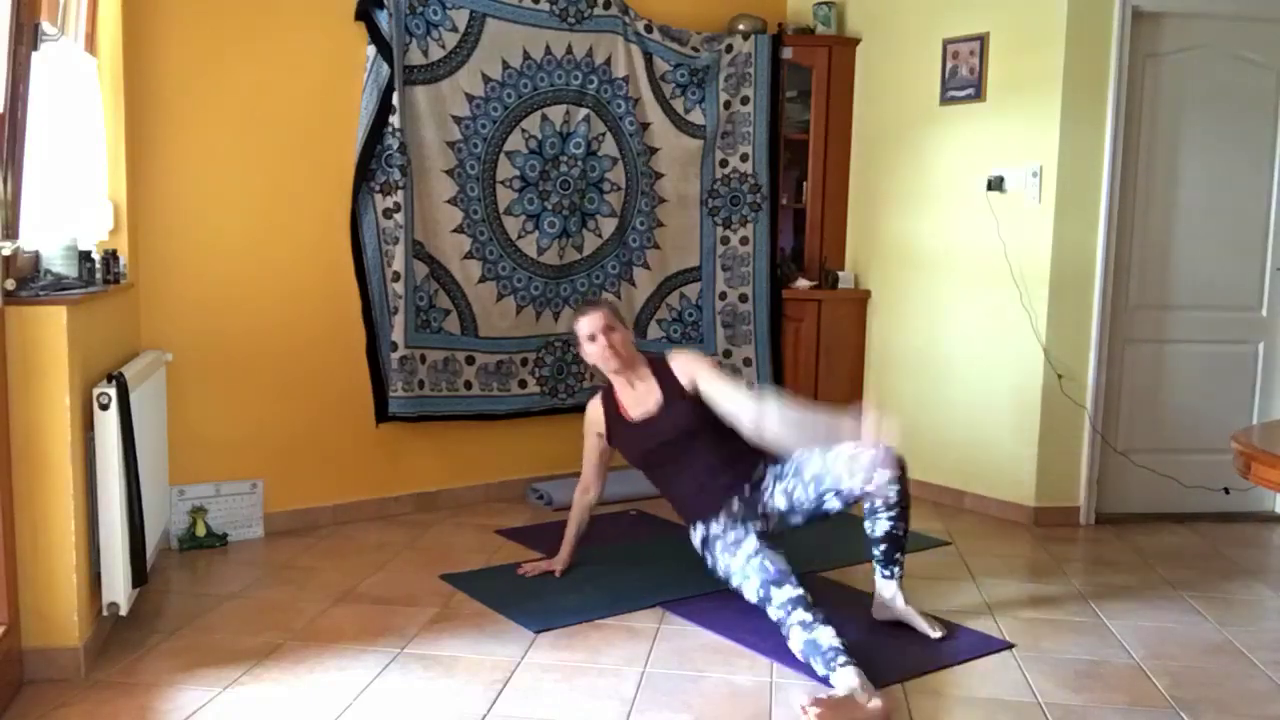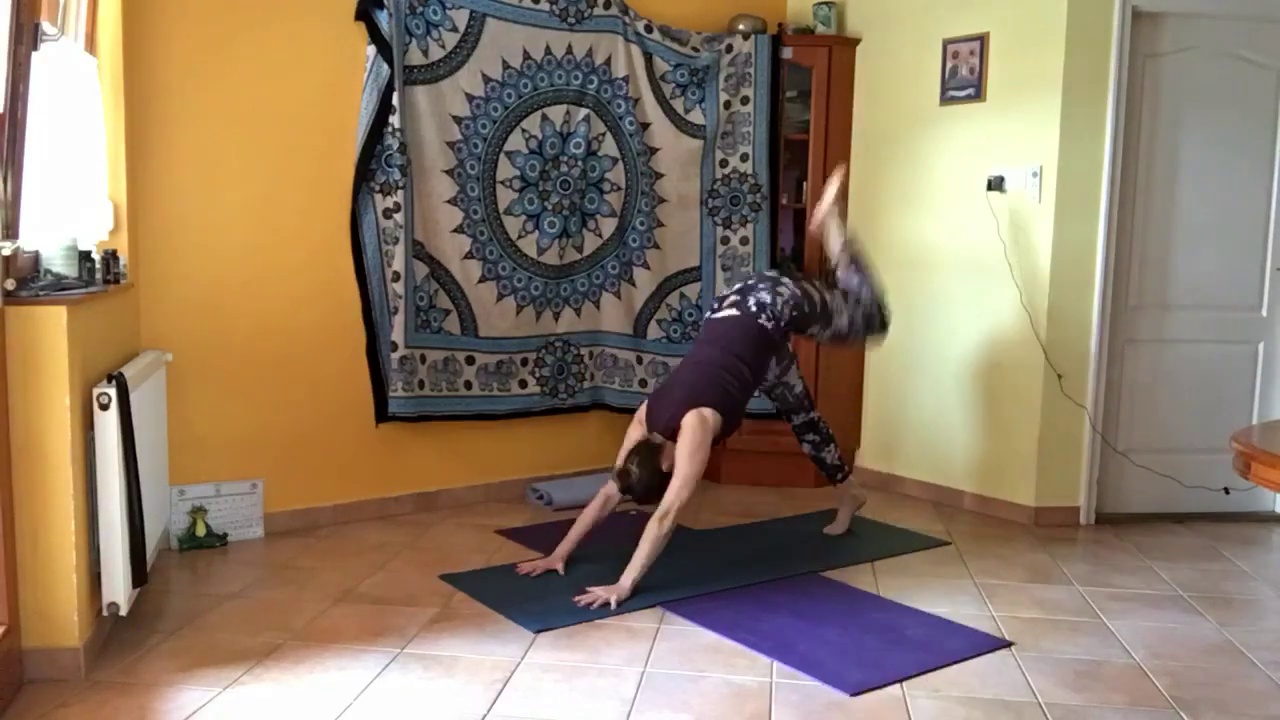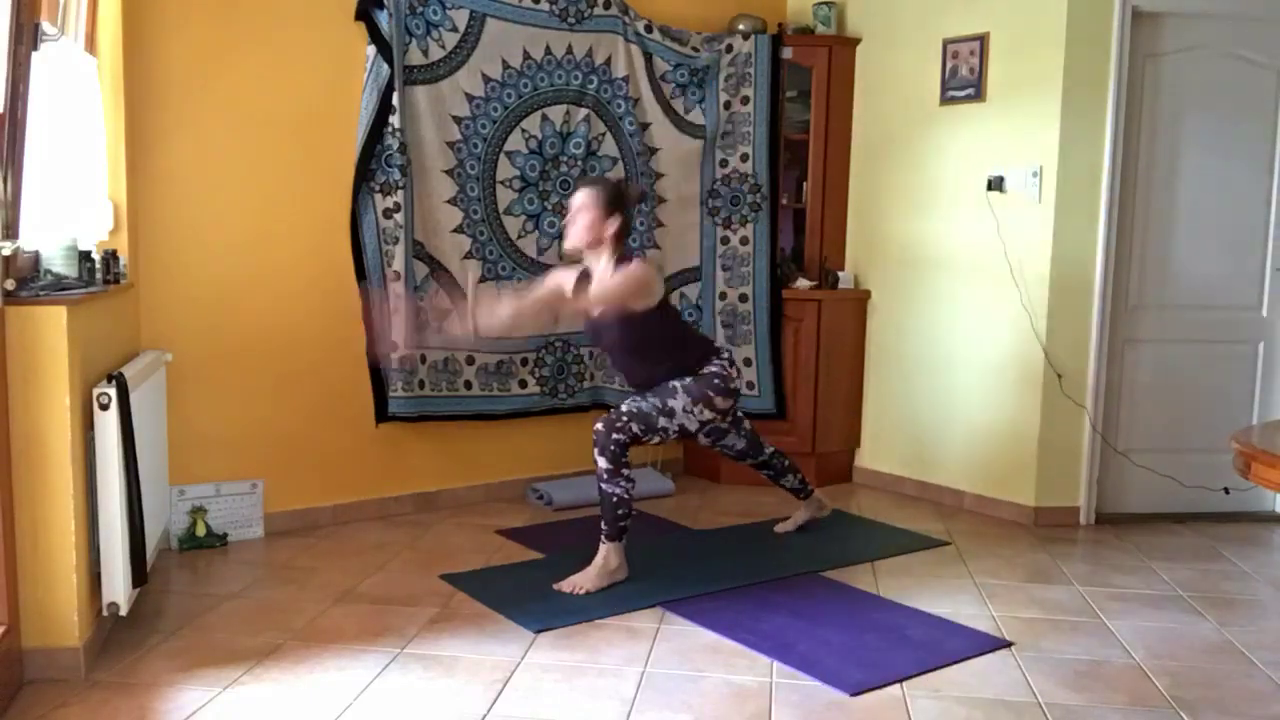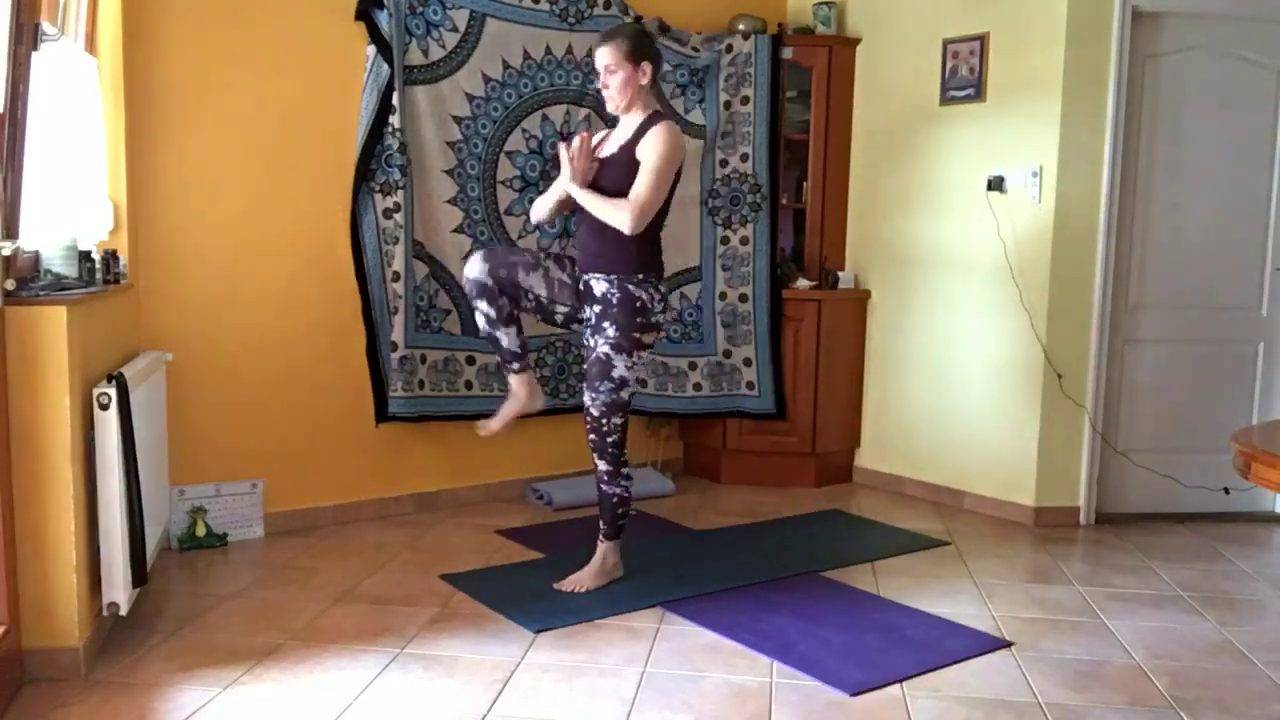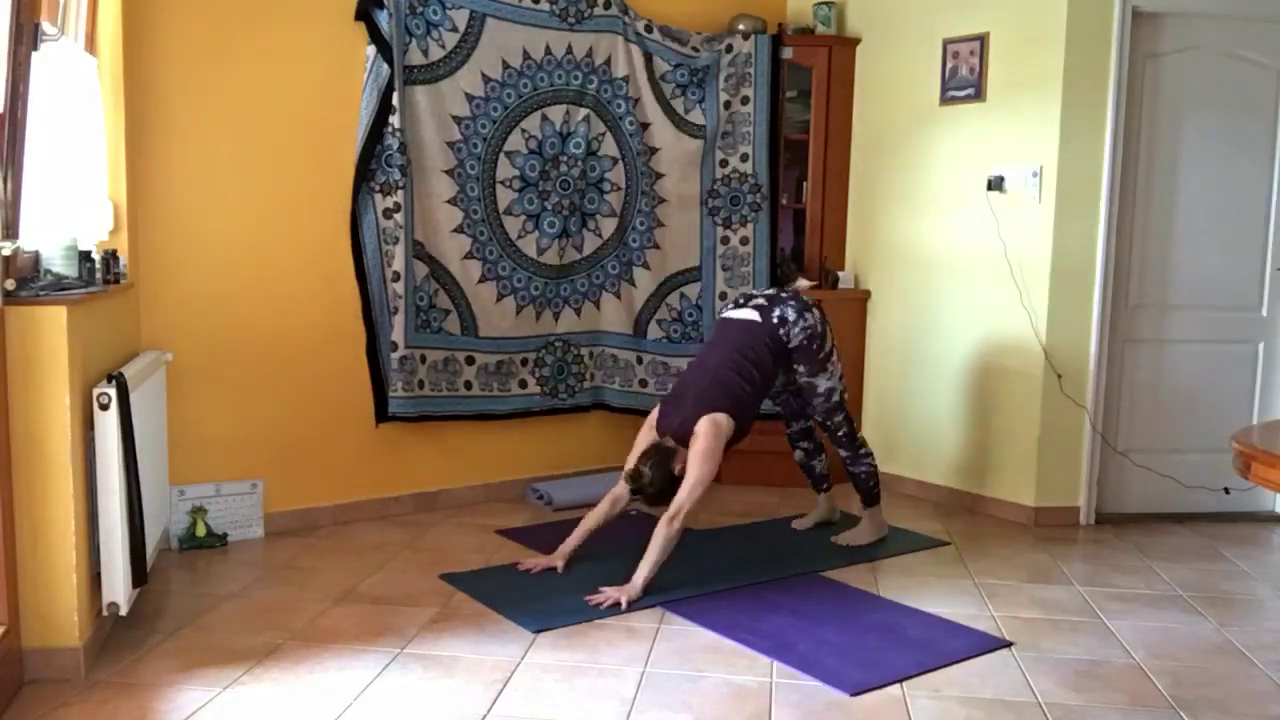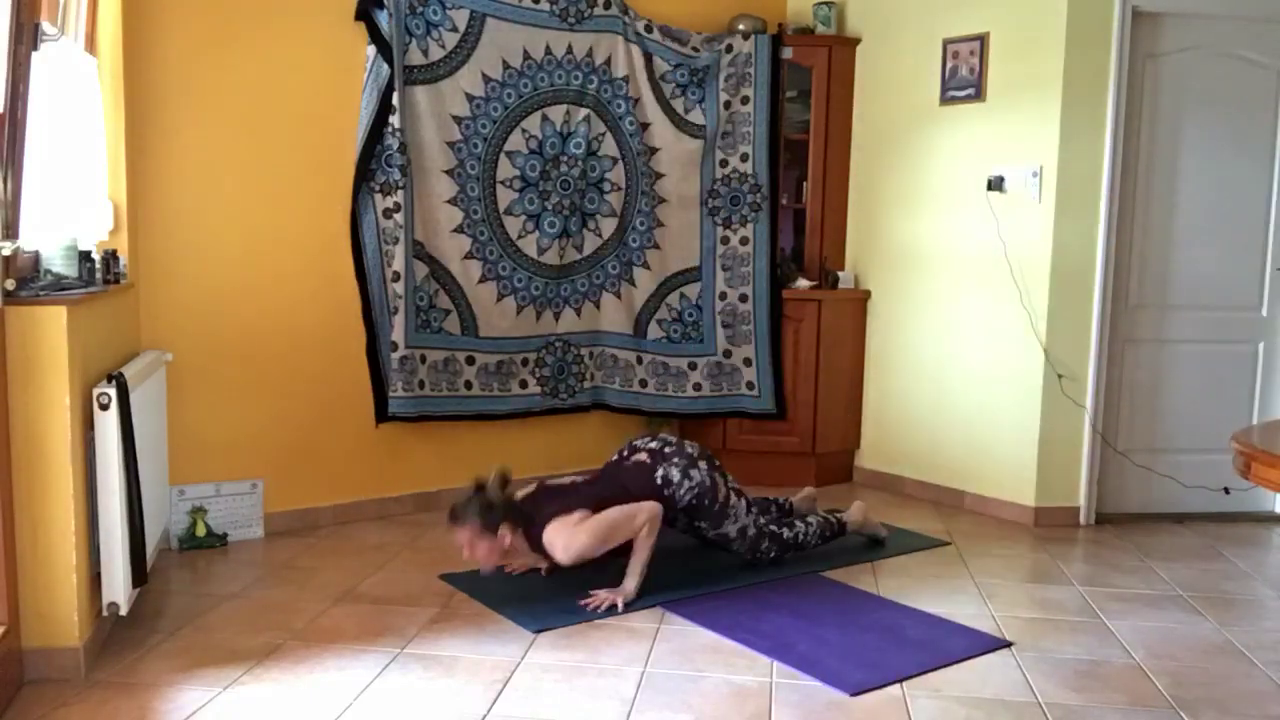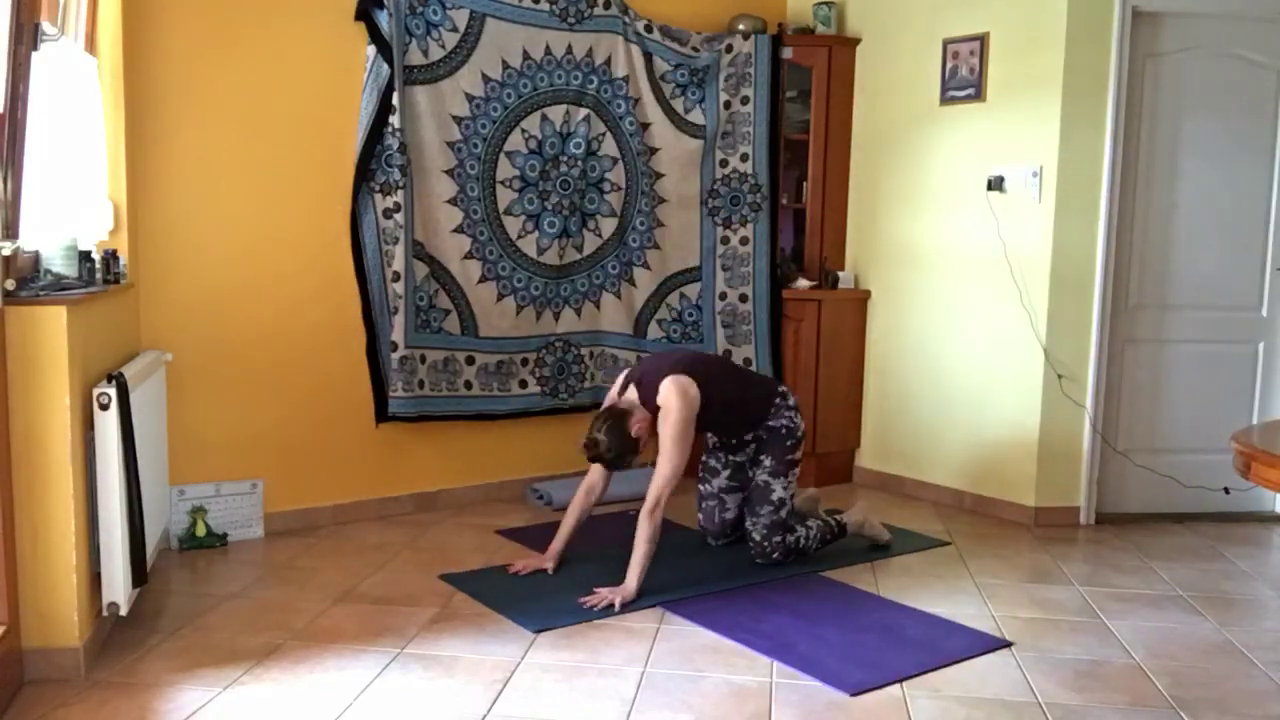
dt=0.4s
person 1, frame 1
left shoulder: (682, 367)
right shoulder: (598, 413)
left elbow: (749, 406)
right elbow: (588, 491)
right wrist: (562, 557)
left hip: (762, 484)
left knee: (884, 469)
right knee: (770, 584)
left ankle: (890, 593)
right ankle: (852, 685)
person 1, frame 2
left shoulder: (694, 424)
right shoulder: (646, 422)
left elbow: (666, 516)
right elbow: (609, 493)
left wrist: (624, 585)
right wrist: (558, 556)
left hip: (768, 305)
right hip: (732, 313)
right knee: (800, 414)
right ankle: (848, 491)
person 1, frame 3
left shoulder: (634, 276)
right shoulder: (579, 275)
left elbow: (565, 305)
right elbow: (531, 303)
left hip: (707, 379)
right hip: (662, 382)
left knee: (612, 437)
right knee: (742, 445)
left ankle: (611, 560)
right ankle: (811, 501)
person 1, frame 4
left shoulder: (661, 136)
right shoulder: (600, 140)
left elbow: (630, 218)
right elbow: (539, 214)
left wrist: (574, 186)
right wrist: (571, 177)
left hip: (625, 297)
right hip: (586, 286)
left knee: (603, 427)
right knee: (483, 271)
left ankle: (608, 558)
right ankle: (523, 387)
person 1, frame 5
left shoulder: (707, 429)
right shoulder: (661, 420)
left elbow: (675, 517)
right elbow: (620, 492)
left wrist: (634, 586)
right wrist: (562, 552)
left ankle: (873, 517)
right ankle: (825, 504)
person 1, frame 6
right shoulder: (525, 506)
left elbow: (650, 513)
left wrist: (630, 585)
left hip: (679, 474)
right hip: (655, 462)
left knee: (762, 540)
left ankle: (848, 519)
right ankle: (797, 503)
person 1, frame 7
left shoulder: (673, 397)
right shoulder: (621, 397)
left elbow: (655, 502)
right elbow: (593, 482)
left wrist: (629, 586)
right wrist: (551, 553)
left hip: (773, 420)
right hip: (728, 430)
left knee: (768, 546)
right knee: (716, 531)
left ankle: (850, 521)
right ankle: (794, 503)
